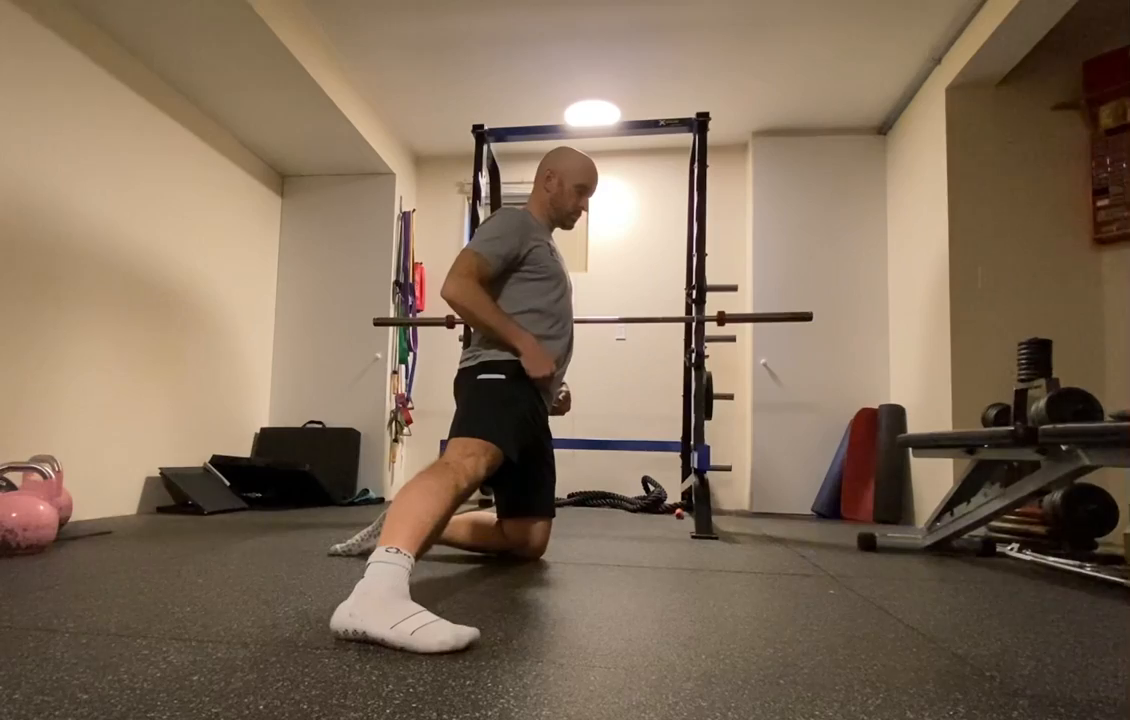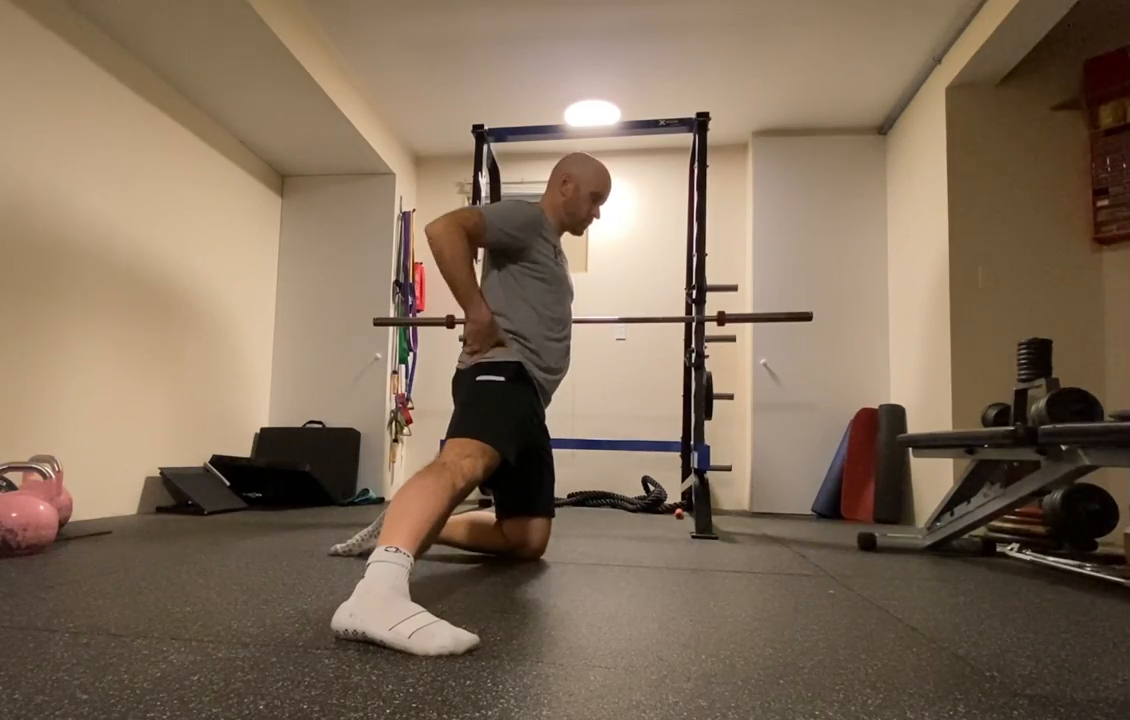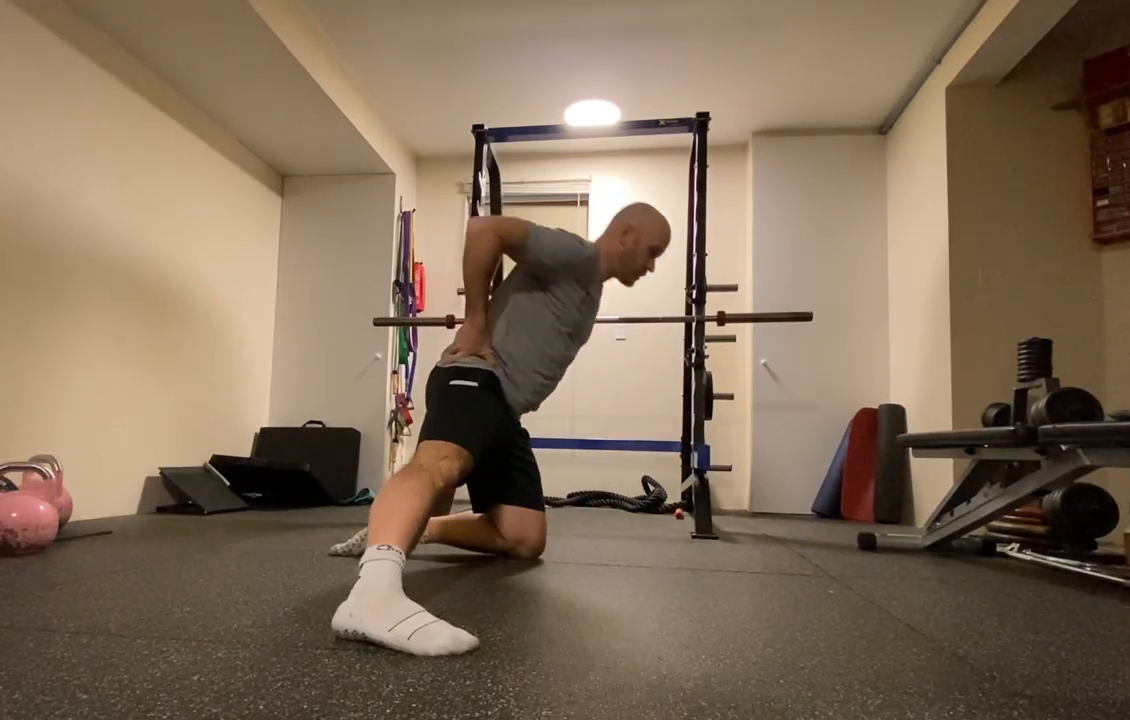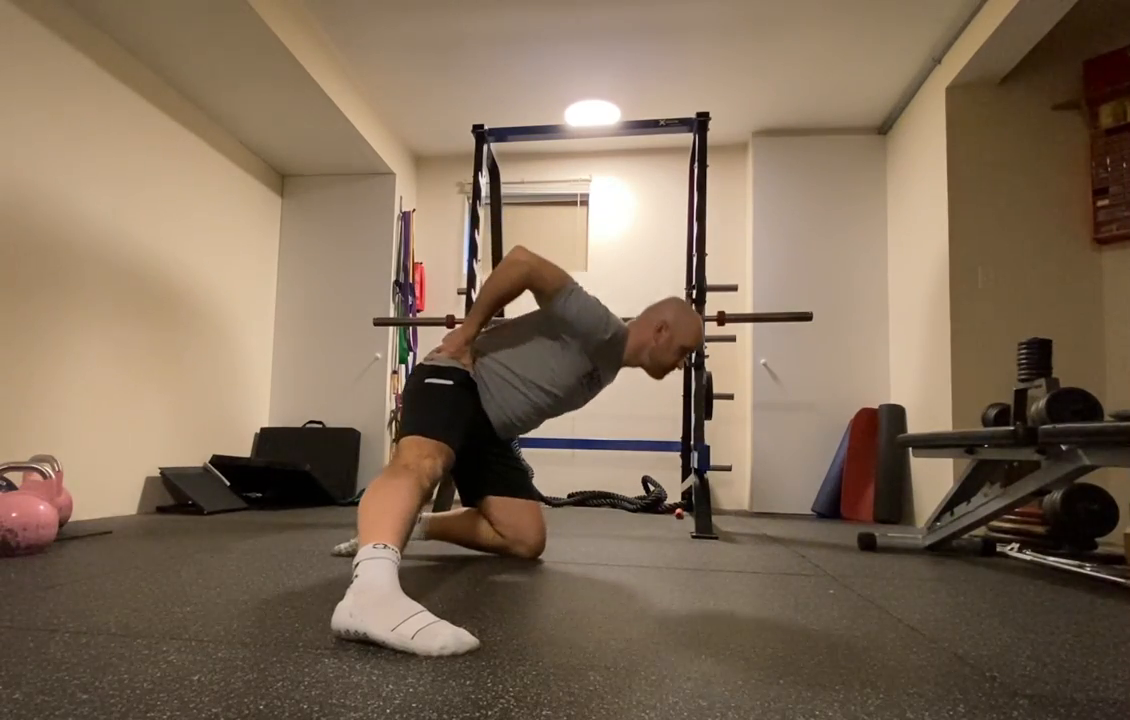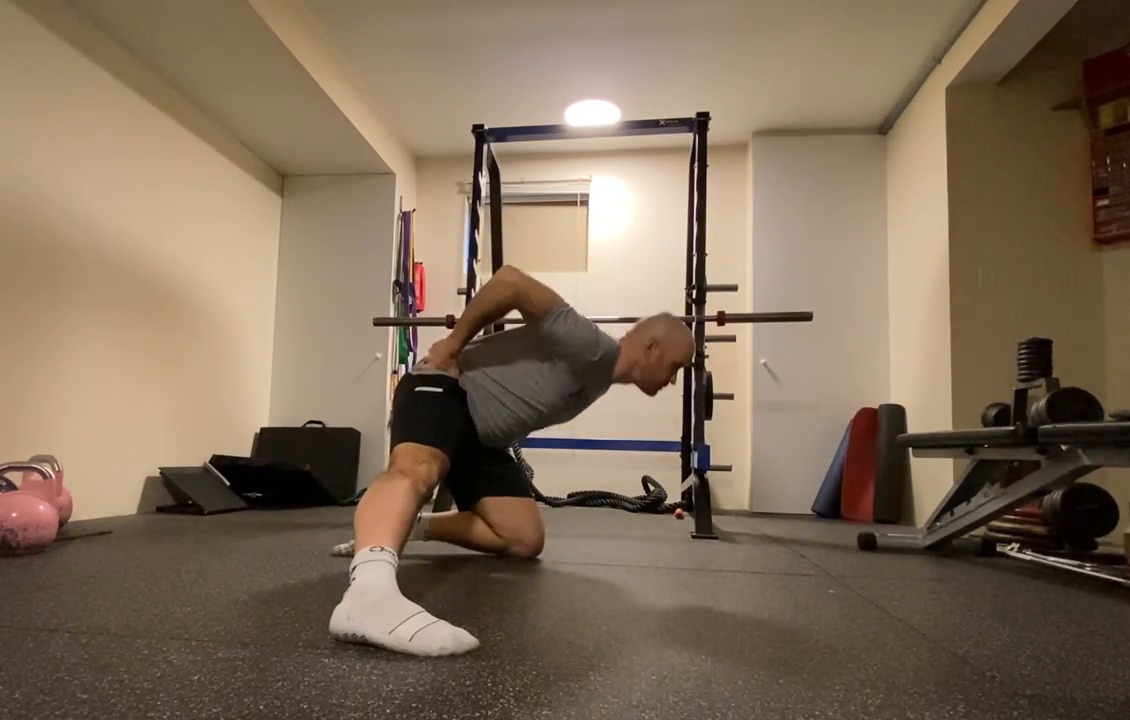
dt=0.7s
person 1, frame 1
left shoulder: (544, 245)
right shoulder: (514, 225)
right elbow: (457, 286)
left wrist: (552, 385)
right wrist: (525, 345)
left hip: (529, 396)
right hip: (502, 377)
left knee: (527, 541)
right knee: (466, 463)
left ankle: (409, 530)
right ankle: (378, 588)
person 1, frame 2
left shoulder: (550, 246)
right shoulder: (527, 219)
right elbow: (443, 228)
right wrist: (477, 311)
left hip: (528, 396)
right hip: (501, 375)
left knee: (528, 540)
right knee: (462, 464)
left ankle: (409, 529)
right ankle: (378, 590)
person 1, frame 3
left shoulder: (590, 283)
right shoulder: (573, 254)
right elbow: (483, 228)
right wrist: (476, 322)
left hip: (505, 407)
right hip: (477, 379)
left knee: (524, 540)
right knee: (438, 464)
left ankle: (407, 529)
right ankle: (373, 589)
person 1, frame 4
left shoulder: (610, 364)
right shoulder: (600, 329)
right elbow: (522, 260)
right wrist: (468, 331)
left hip: (489, 426)
right hip: (453, 381)
left knee: (526, 539)
right knee: (418, 464)
left ankle: (406, 526)
right ankle: (371, 587)
person 1, frame 5
left shoulder: (600, 377)
right shoulder: (591, 349)
right elbow: (510, 280)
right wrist: (454, 343)
left hip: (480, 433)
right hip: (443, 392)
left knee: (524, 539)
right knee: (415, 470)
left ankle: (409, 526)
right ankle: (369, 590)
